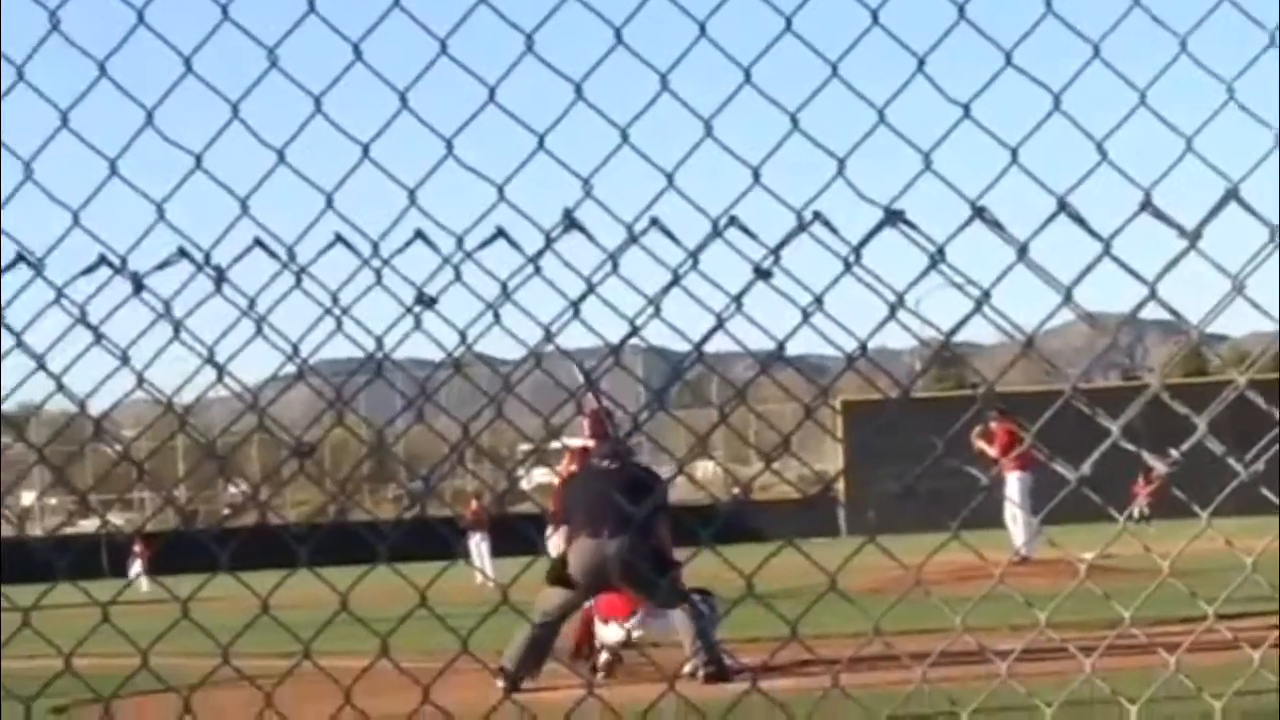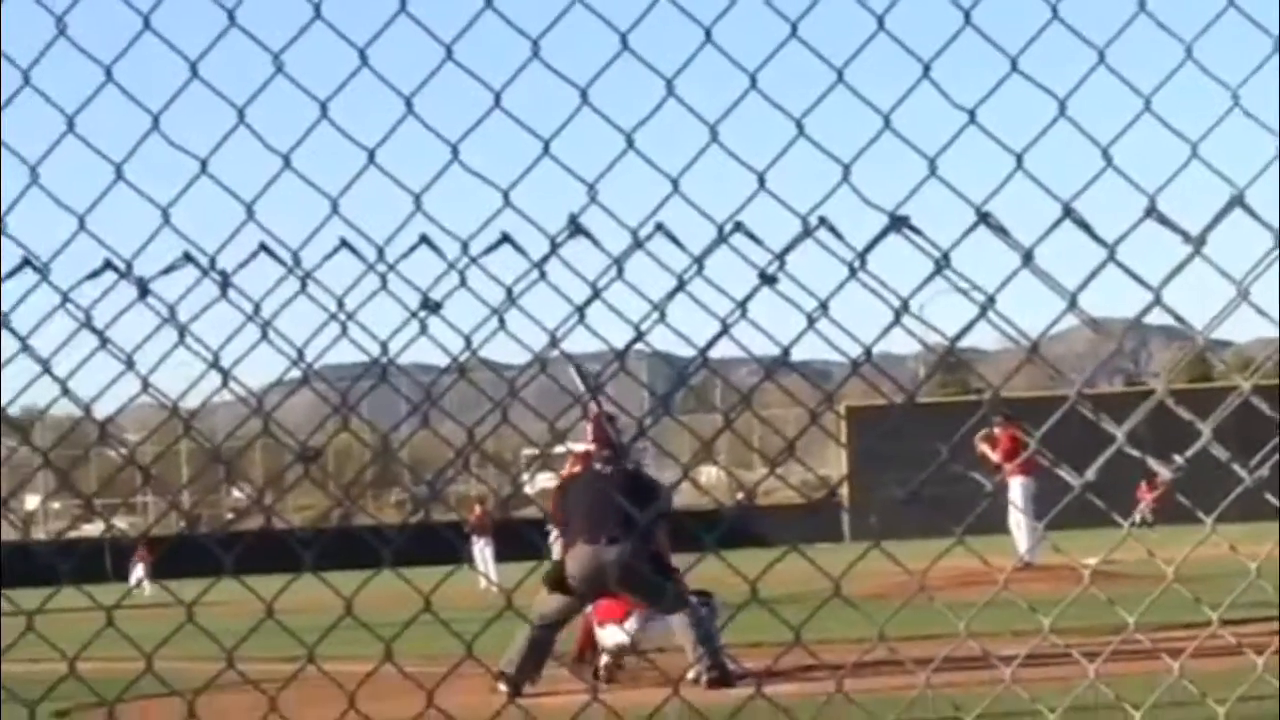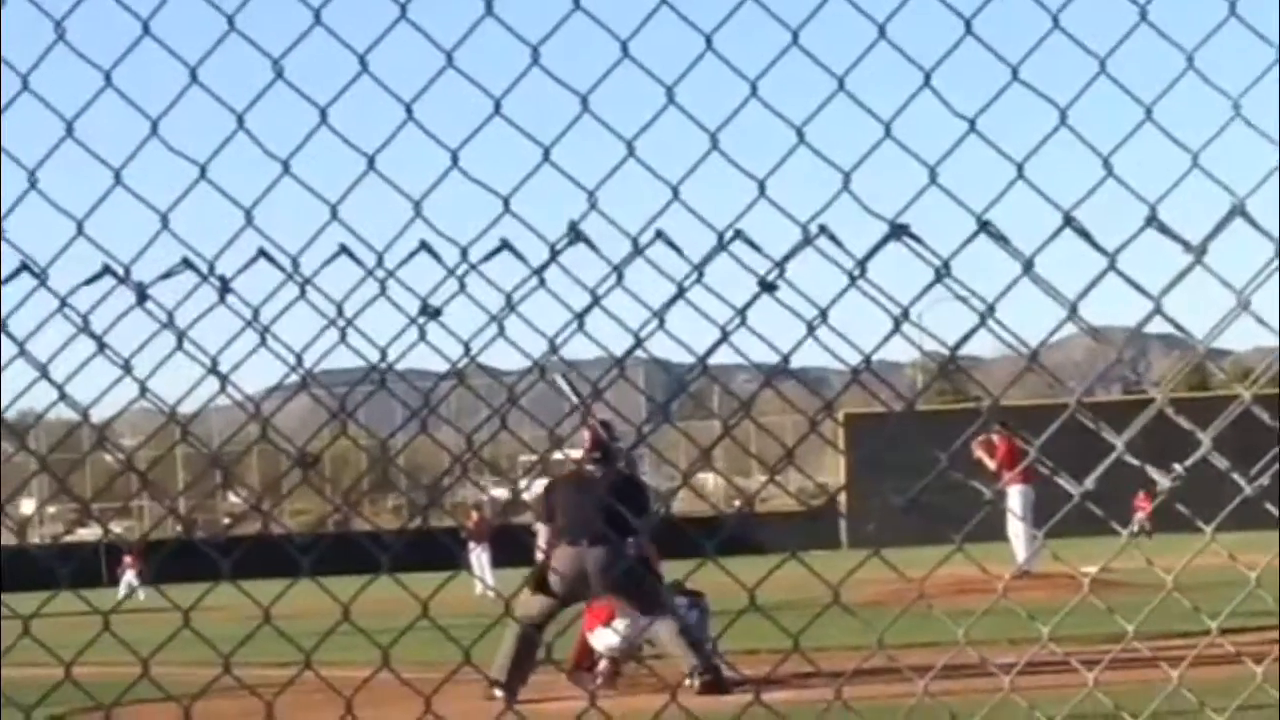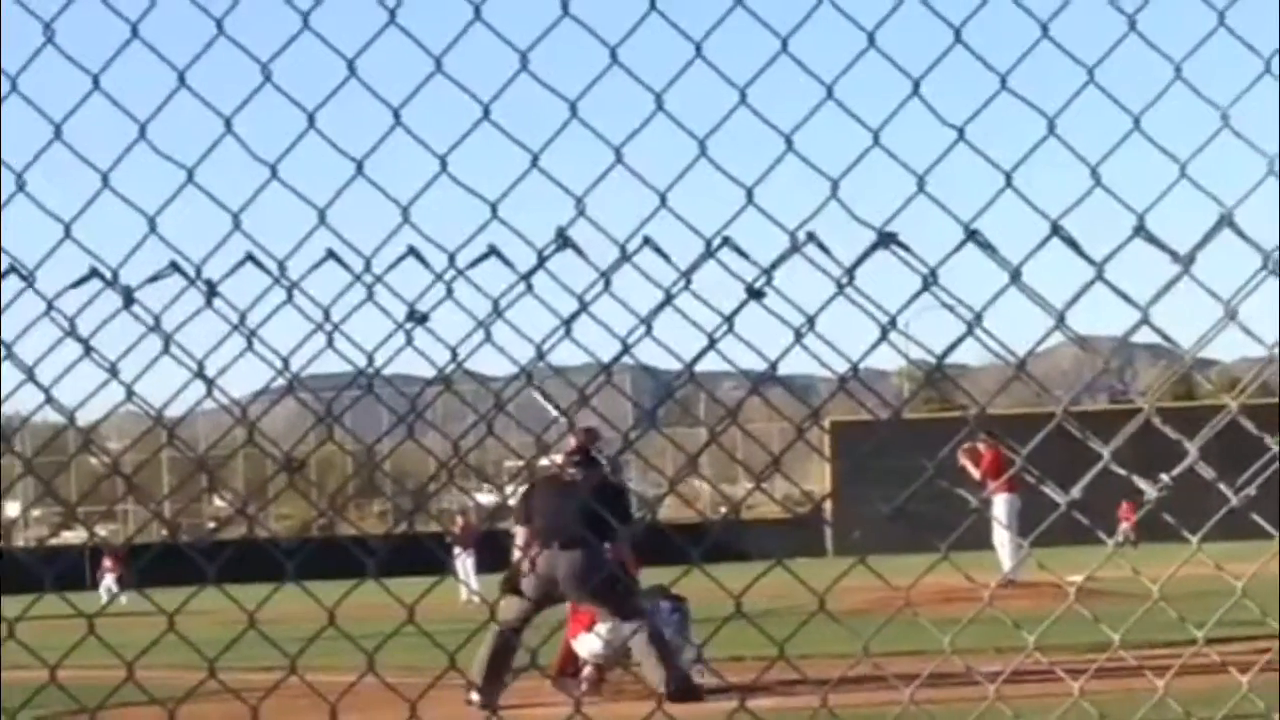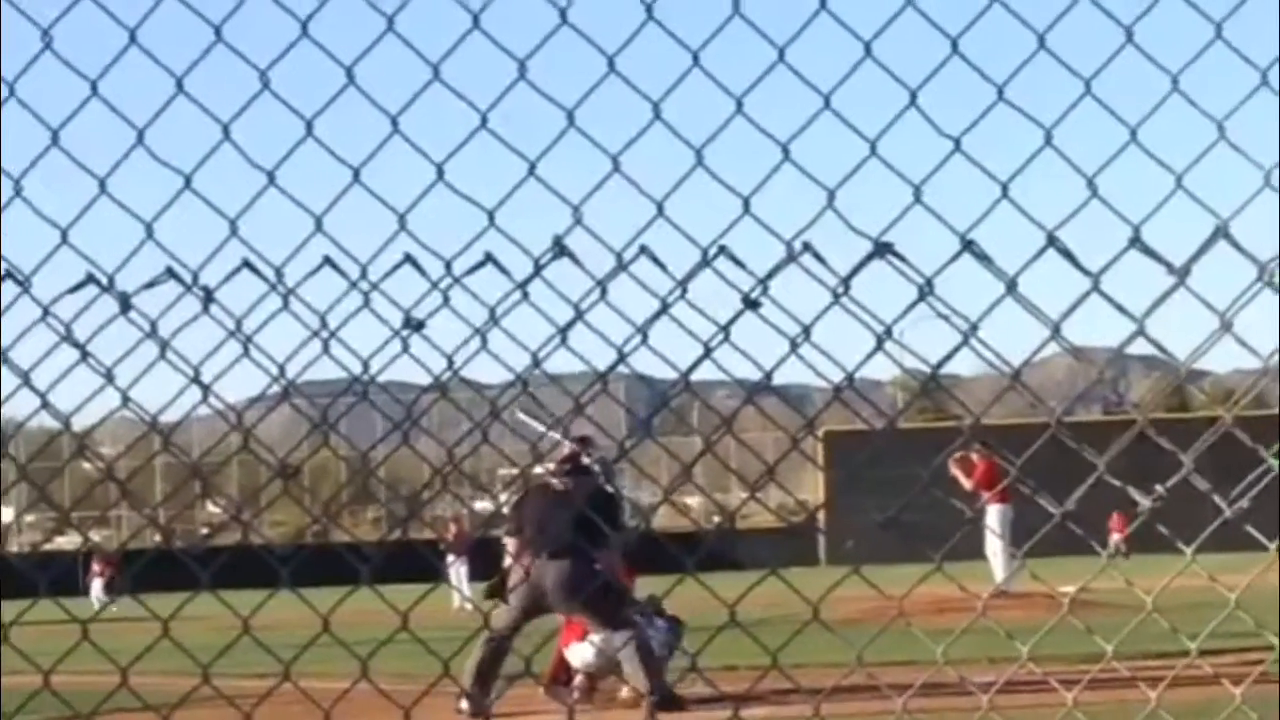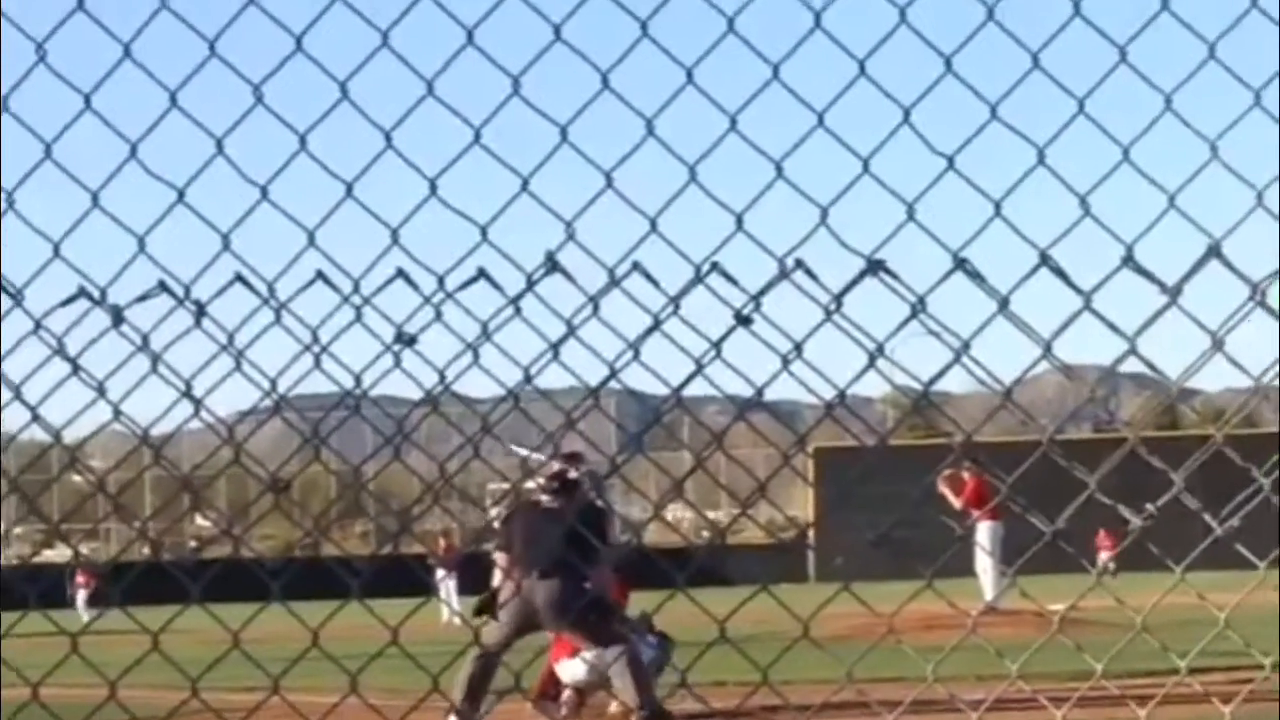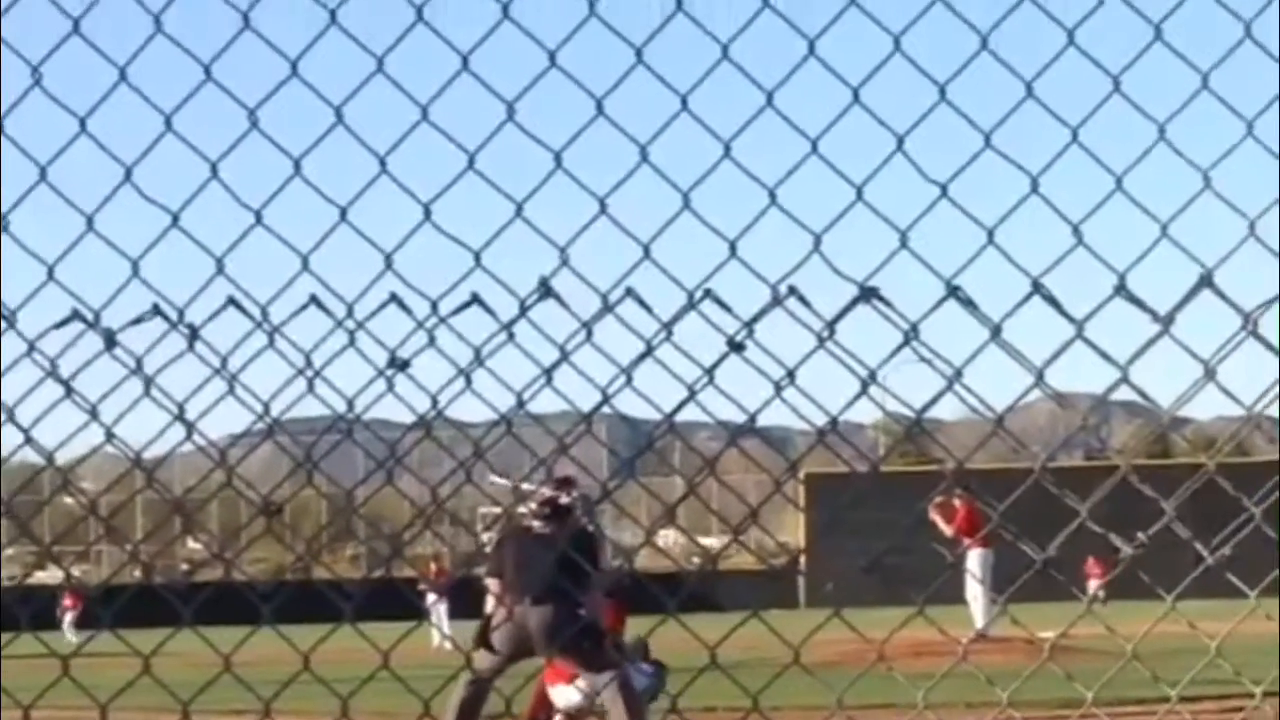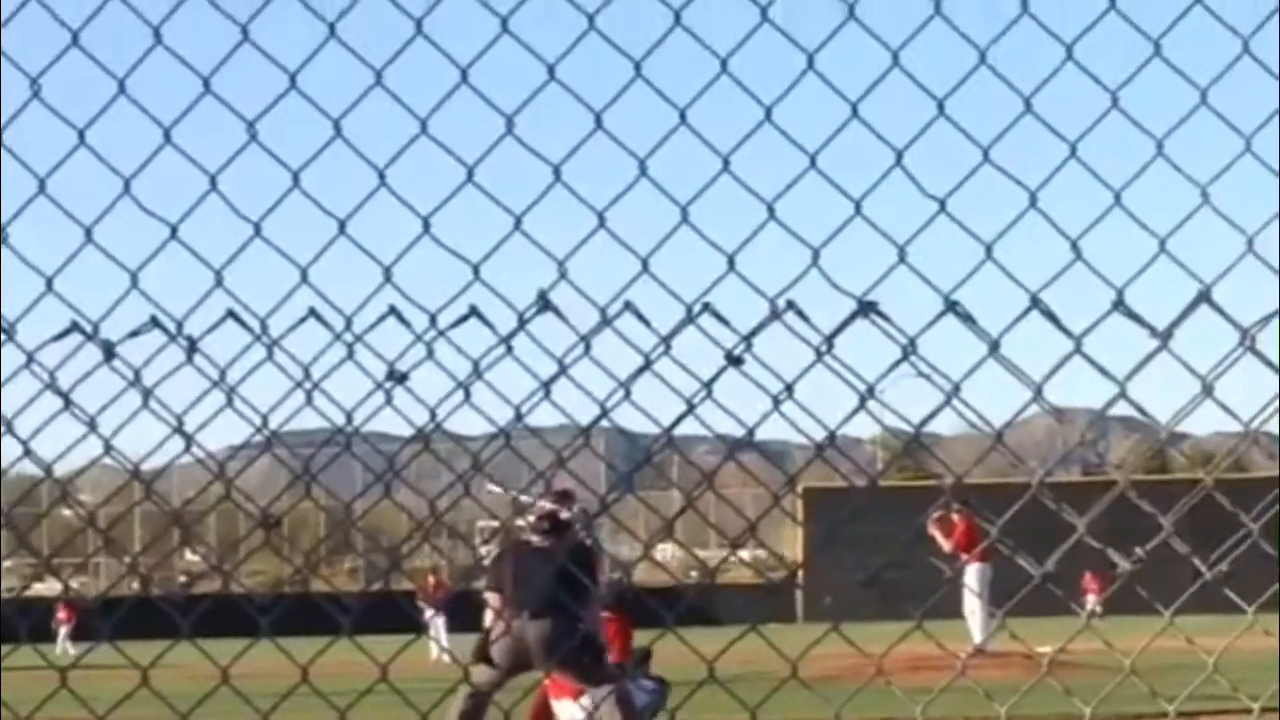
dt=0.1s
person 1, frame 1
left shoulder: (575, 480)
right shoulder: (644, 476)
left elbow: (565, 529)
right elbow: (660, 527)
left wrist: (562, 567)
right wrist: (670, 563)
left hip: (584, 551)
right hip: (630, 550)
left knee: (546, 614)
right knee: (679, 602)
left ankle: (509, 674)
right ankle: (709, 665)
person 1, frame 2
left shoulder: (570, 484)
right shoulder: (642, 482)
left elbow: (561, 532)
right elbow: (658, 533)
left wrist: (560, 569)
right wrist: (667, 570)
left hip: (581, 558)
right hip: (629, 556)
left knee: (543, 619)
right knee: (679, 608)
left ankle: (510, 678)
right ankle: (712, 671)
person 1, frame 3
left shoulder: (558, 484)
right shoulder: (627, 483)
right elbow: (640, 535)
left wrist: (543, 570)
right wrist: (651, 572)
left hip: (565, 559)
right hip: (610, 558)
left knee: (527, 620)
right knee: (659, 613)
left ankle: (503, 685)
right ankle: (704, 675)
person 1, frame 4
left shoulder: (538, 486)
right shoulder: (608, 488)
left elbow: (521, 537)
right elbow: (619, 540)
left wrist: (517, 572)
right wrist: (628, 577)
left hip: (540, 563)
right hip: (583, 562)
left knee: (506, 624)
right knee: (635, 618)
left ankle: (481, 691)
right ankle: (675, 684)
person 1, frame 5
left shoulder: (530, 496)
right shoulder: (598, 497)
left elbow: (512, 544)
right elbow: (608, 548)
left wrist: (508, 582)
right wrist: (619, 588)
left hip: (529, 573)
right hip: (572, 572)
left knee: (496, 634)
right knee: (625, 627)
right ankle: (658, 696)
person 1, frame 6
left shoulder: (519, 511)
right shoulder: (588, 512)
left elbow: (502, 562)
right elbow: (598, 566)
left wrist: (497, 598)
right wrist: (607, 603)
left hip: (519, 590)
right hip: (563, 590)
left knee: (486, 649)
right knee: (617, 642)
person 1, frame 7
left shoulder: (509, 537)
right shoulder: (579, 536)
left elbow: (494, 588)
right elbow: (589, 590)
left wrist: (488, 621)
right wrist: (595, 628)
left hip: (510, 617)
right hip: (556, 616)
left knee: (477, 674)
right knee: (609, 669)
person 1, frame 8
left shoulder: (508, 551)
right shoulder: (578, 551)
left elbow: (493, 602)
right elbow: (587, 604)
left wrist: (488, 636)
right wrist: (594, 642)
left hip: (509, 631)
right hip: (554, 630)
left knee: (476, 688)
right knee: (606, 682)
